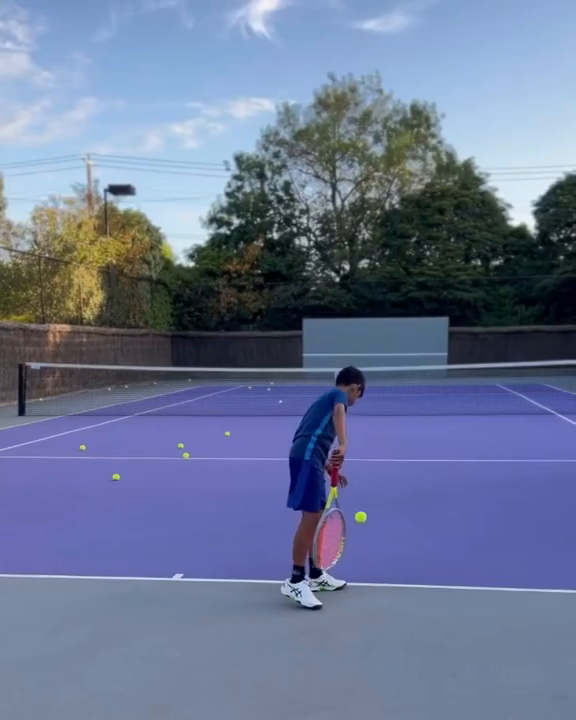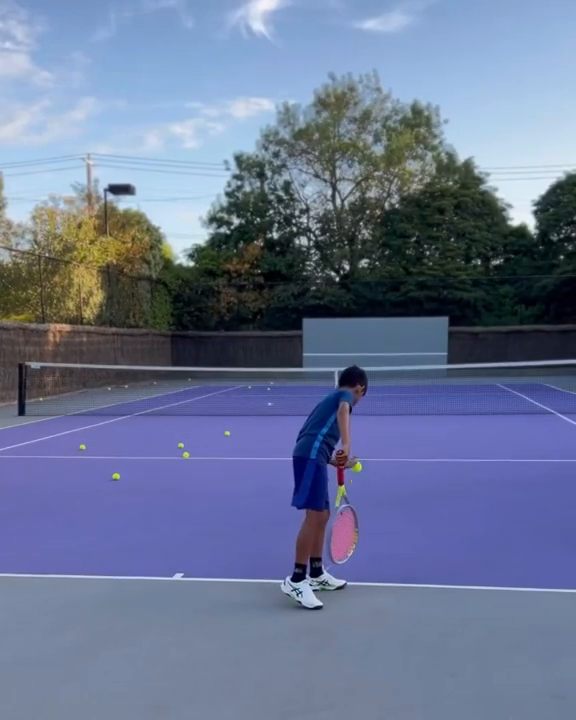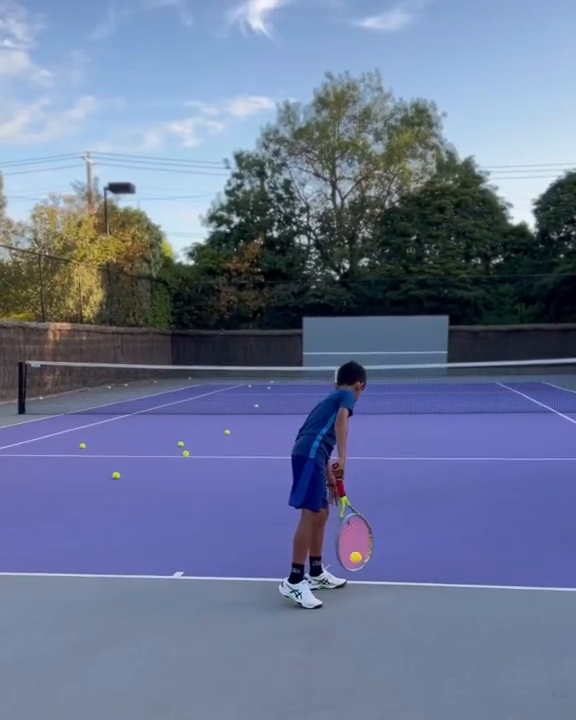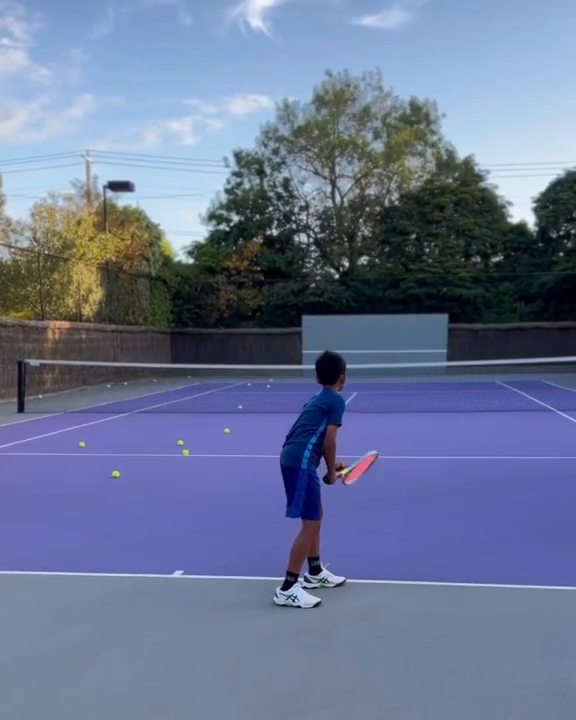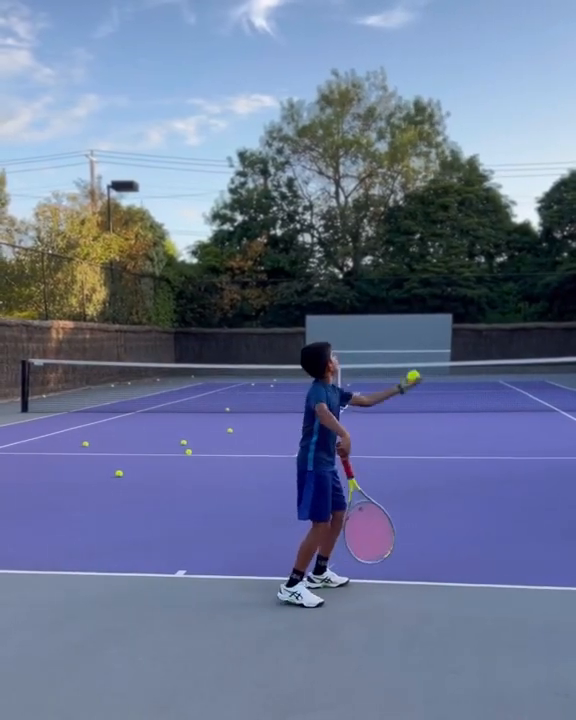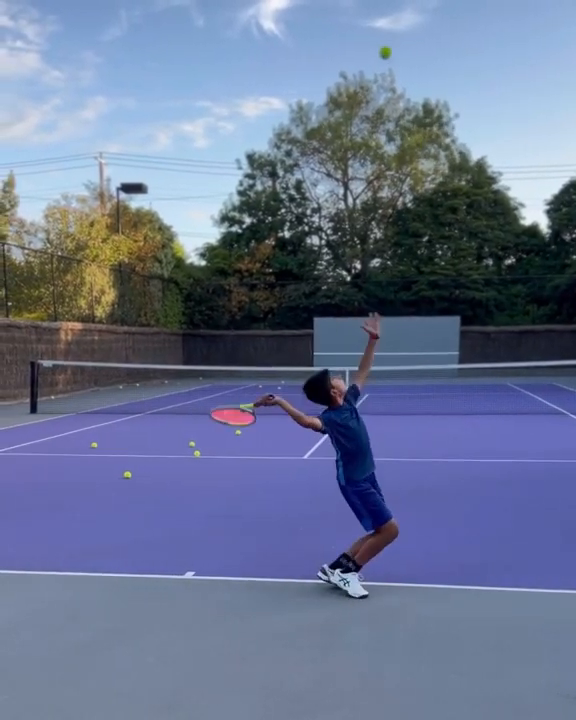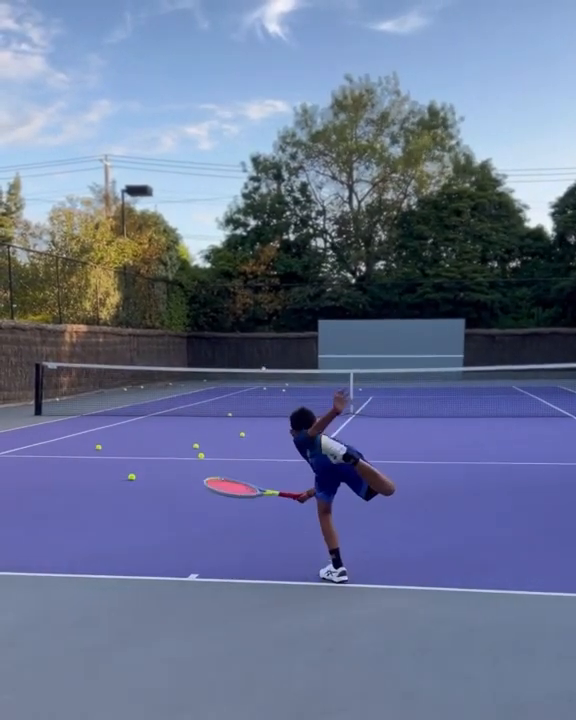
dt=0.7s
person 1, frame 1
left shoulder: (327, 399)
right shoulder: (340, 395)
right elbow: (339, 412)
left wrist: (332, 469)
right wrist: (343, 445)
left hip: (309, 458)
right hip: (306, 457)
left knee: (319, 515)
right knee: (309, 517)
left ankle: (315, 575)
right ankle: (295, 581)
person 1, frame 2
left shoulder: (332, 398)
right shoulder: (345, 396)
right elbow: (343, 410)
left wrist: (341, 462)
right wrist: (346, 444)
left hip: (311, 456)
right hip: (311, 456)
left knee: (322, 515)
right knee: (314, 516)
left ankle: (316, 574)
right ankle: (296, 580)
person 1, frame 3
left shoulder: (332, 397)
right shoulder: (347, 396)
right elbow: (340, 421)
left wrist: (331, 483)
right wrist: (341, 460)
left hip: (311, 455)
right hip: (309, 455)
left knee: (321, 514)
right knee: (309, 515)
left ankle: (316, 573)
right ankle: (293, 581)
person 1, frame 4
left shoulder: (318, 399)
right shoulder: (337, 400)
right elbow: (329, 442)
left wrist: (331, 465)
right wrist: (331, 471)
left hip: (293, 459)
right hip: (301, 463)
left knee: (315, 516)
right knee: (310, 524)
left ankle: (315, 572)
right ankle: (287, 588)
person 1, frame 5
left shoulder: (334, 390)
right shoulder: (317, 390)
left elbow: (364, 401)
right elbow: (323, 412)
left wrist: (397, 389)
right wrist: (342, 434)
left hip: (326, 465)
right hip: (313, 466)
left knee: (339, 516)
right knee: (320, 525)
left ankle: (319, 572)
right ankle: (292, 585)
person 1, frame 6
left shoulder: (348, 402)
right shoulder: (331, 418)
left elbow: (362, 373)
right elbow: (306, 421)
left wrist: (373, 340)
right wrist: (280, 402)
left hip: (366, 478)
right hip: (355, 483)
left knee: (379, 532)
right knee: (389, 530)
left ankle: (338, 567)
right ankle: (344, 571)
person 1, frame 7
left shoulder: (301, 439)
right shoulder: (319, 440)
left elbow: (318, 428)
left wrist: (334, 412)
right wrist: (310, 493)
left hip: (326, 463)
right hip: (345, 462)
left knee: (324, 512)
right knee: (388, 489)
left ankle: (337, 567)
right ankle: (347, 456)
